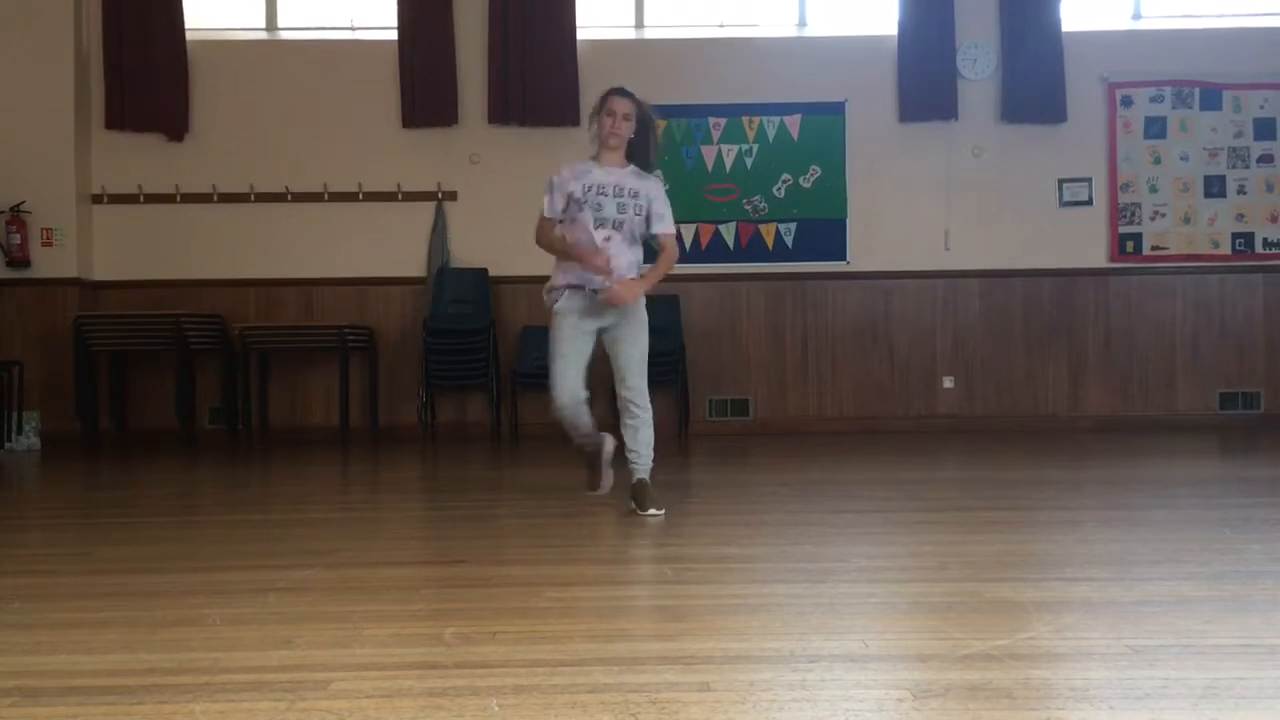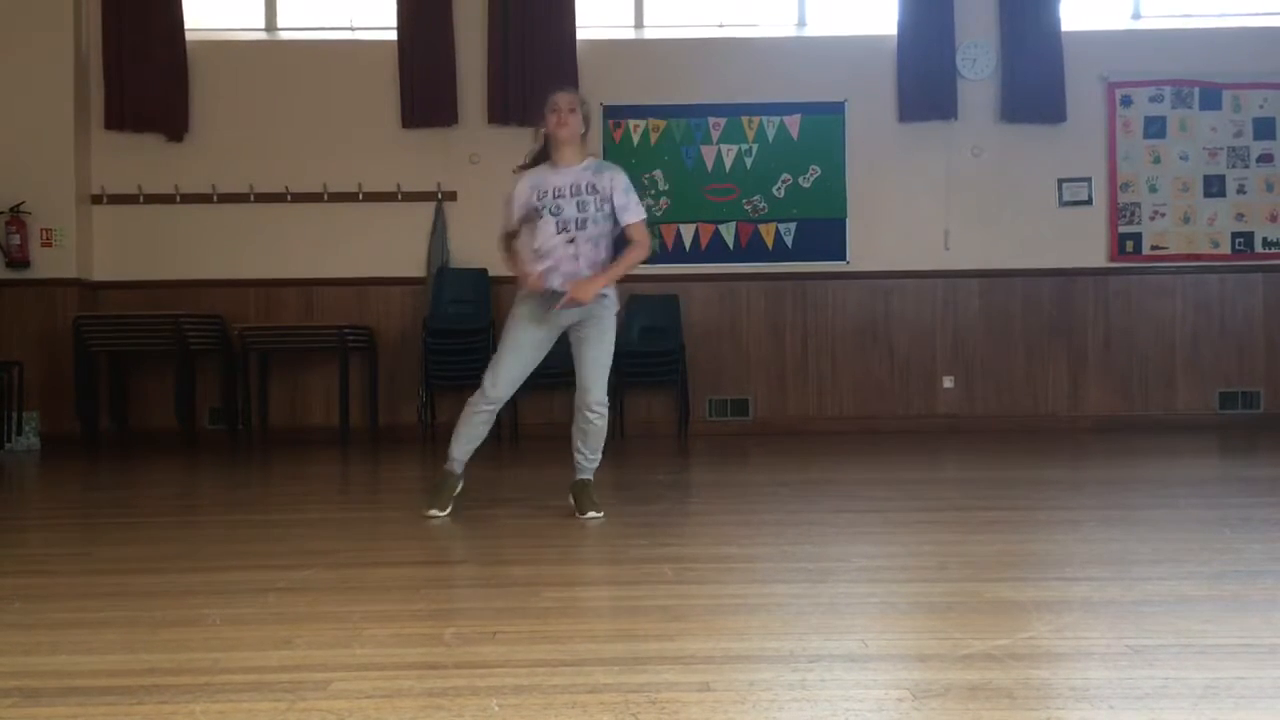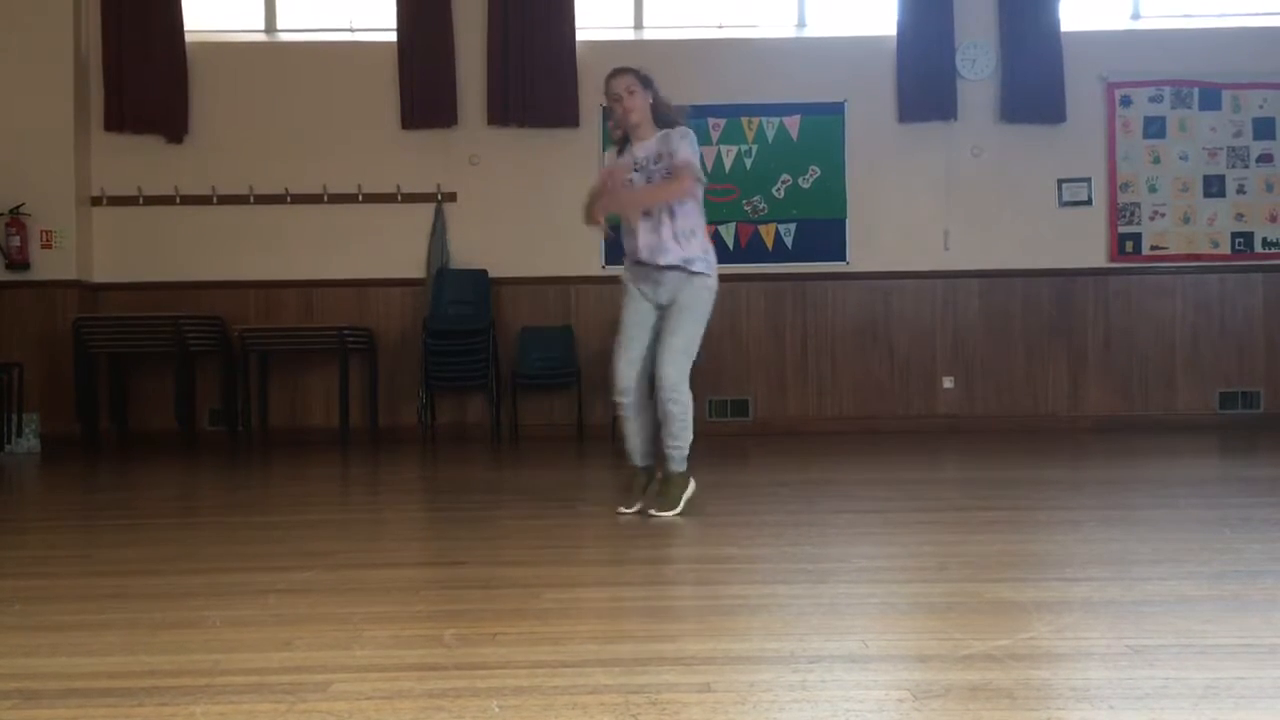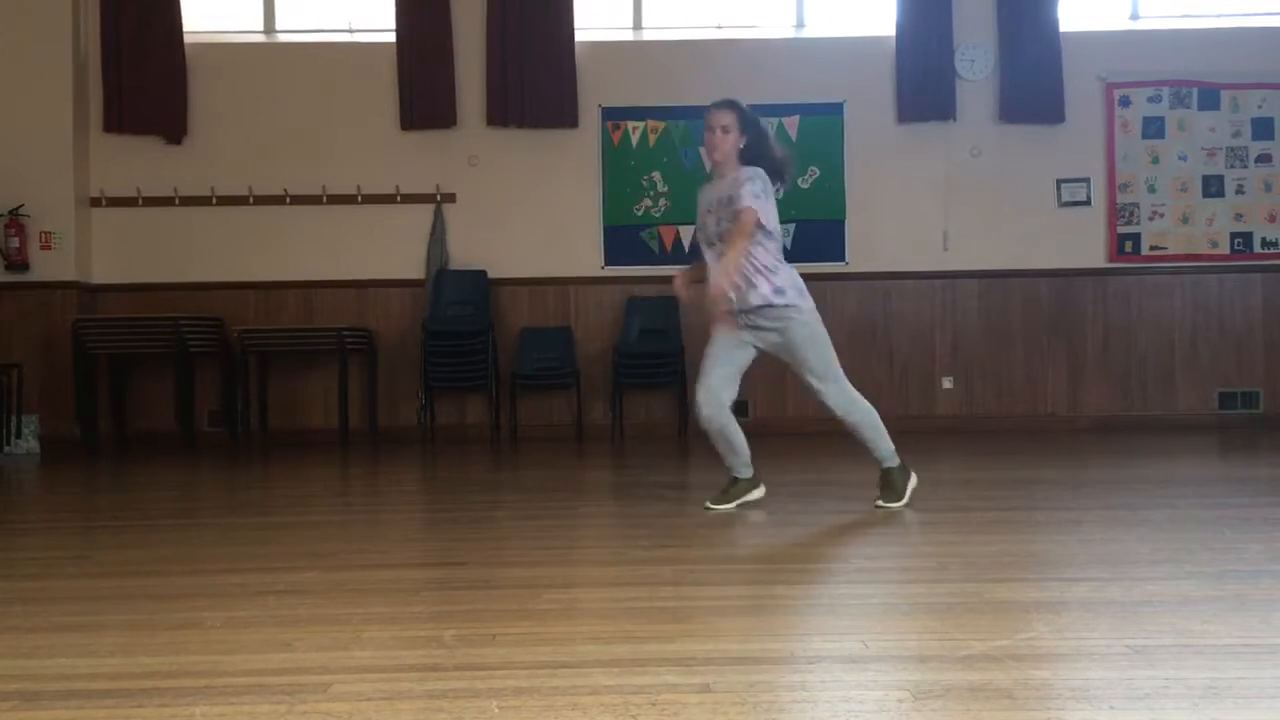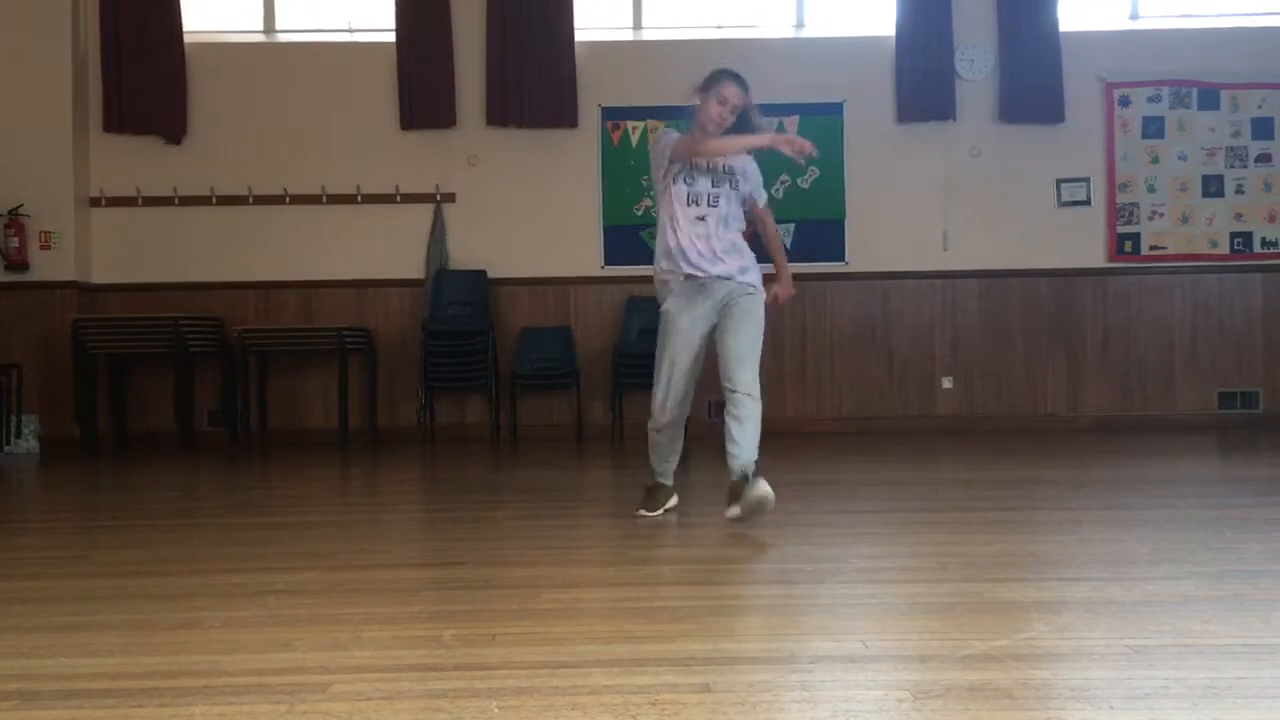
dt=0.5s
person 1, frame 1
left shoulder: (647, 185)
right shoulder: (568, 177)
left elbow: (669, 251)
right elbow: (544, 234)
left wrist: (639, 286)
right wrist: (580, 253)
left hip: (625, 300)
right hip: (573, 296)
left knee: (634, 393)
right knee: (566, 395)
left ankle: (641, 480)
right ankle: (594, 446)
person 1, frame 2
left shoulder: (610, 177)
right shoulder: (529, 181)
left elbow: (640, 243)
right elbow: (509, 238)
left wrist: (599, 281)
right wrist: (520, 268)
left hip: (593, 302)
right hip: (537, 300)
left knee: (593, 398)
right knee: (492, 393)
left ankle: (582, 481)
right ankle: (452, 472)
person 1, frame 3
left shoulder: (679, 138)
right shoulder: (621, 160)
left elbow: (684, 185)
right elbow: (593, 216)
left wrist: (624, 199)
right wrist: (605, 187)
left hip: (690, 274)
right hip: (642, 278)
left knee: (669, 375)
right knee: (627, 383)
left ankle: (677, 472)
right ankle: (642, 471)
person 1, frame 4
left shoulder: (752, 180)
right shoulder: (708, 194)
left elbow: (745, 231)
left wrist: (721, 283)
right wrist: (689, 274)
left hip: (783, 308)
right hip: (736, 316)
left knee: (836, 395)
right knee: (709, 406)
left ankle: (894, 468)
right ankle: (744, 479)
person 1, frame 5
left shoulder: (744, 165)
right shoulder: (667, 144)
left elbow: (763, 220)
right elbow: (705, 149)
left wrist: (783, 270)
right wrist: (771, 139)
left hip: (741, 287)
right hip: (685, 290)
left knee: (743, 386)
right knee: (668, 403)
left ankle: (743, 480)
right ankle: (661, 483)
